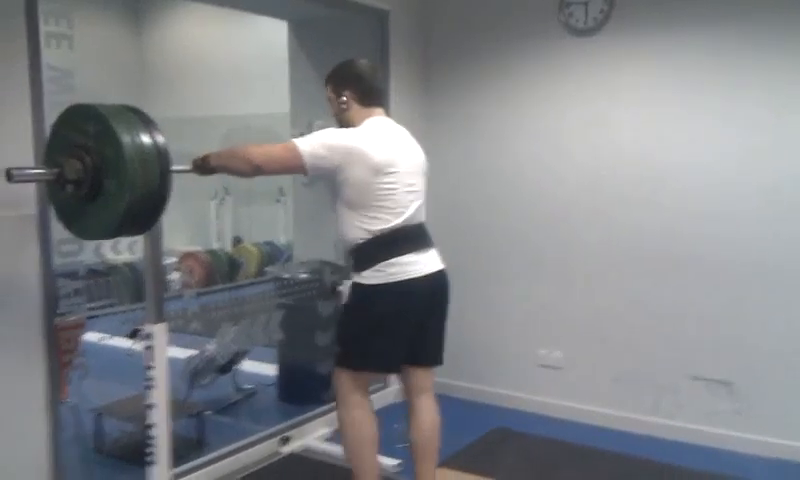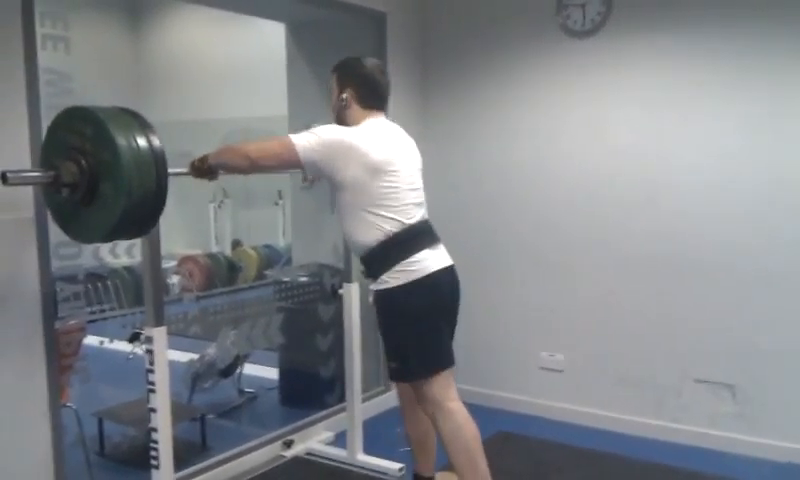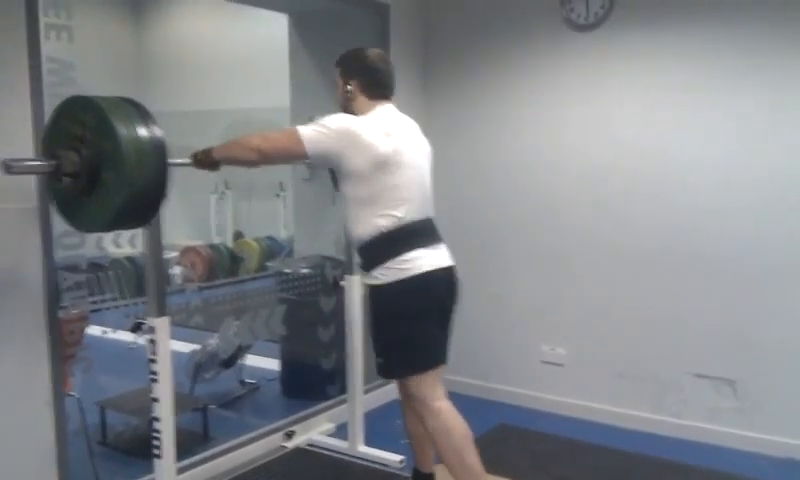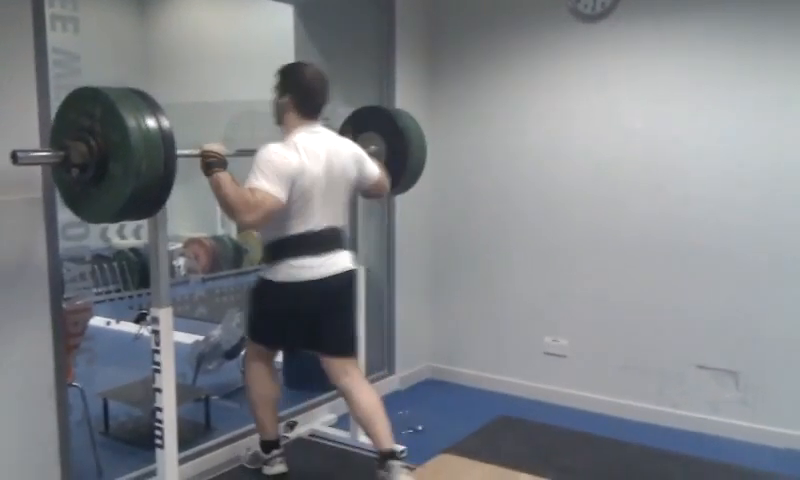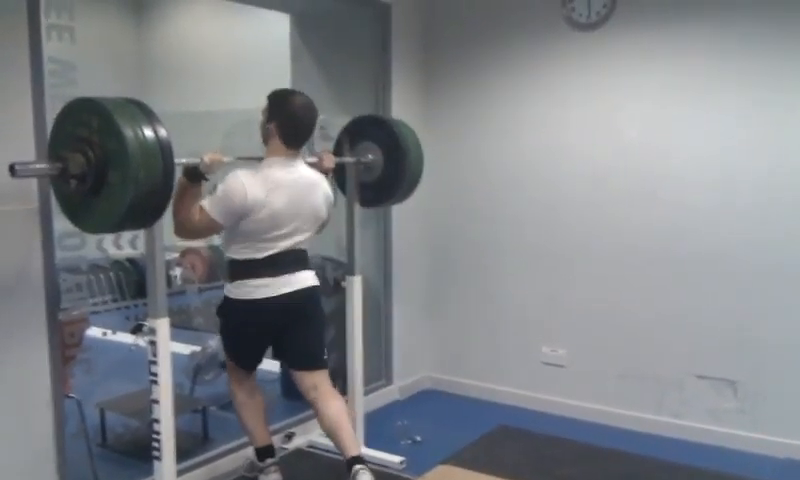
dt=1s
person 1, frame 1
left shoulder: (346, 143)
right shoulder: (406, 140)
left elbow: (258, 160)
left wrist: (209, 161)
left hip: (386, 284)
right hip: (429, 275)
left knee: (351, 386)
right knee: (421, 390)
person 1, frame 2
left shoulder: (341, 142)
right shoulder: (395, 136)
left elbow: (254, 156)
left wrist: (208, 161)
right wrist: (309, 170)
left hip: (408, 284)
right hip: (432, 273)
left knee: (439, 396)
right knee: (412, 386)
person 1, frame 3
left shoulder: (349, 131)
right shoulder: (405, 128)
left elbow: (262, 148)
left wrist: (211, 154)
left hip: (405, 280)
right hip: (431, 271)
left knee: (428, 395)
right knee: (413, 387)
person 1, frame 4
left shoulder: (279, 155)
right shoulder: (347, 148)
left elbow: (249, 214)
right elbow: (382, 186)
left wrist: (216, 168)
left hip: (290, 279)
right hip: (338, 272)
left knee: (258, 358)
right knee: (347, 374)
person 1, frame 5
left shoulder: (243, 185)
right shoulder: (320, 186)
left elbow: (187, 226)
left wrist: (193, 177)
left hip: (251, 299)
right hip: (302, 292)
left knee: (240, 376)
right knee: (318, 388)
